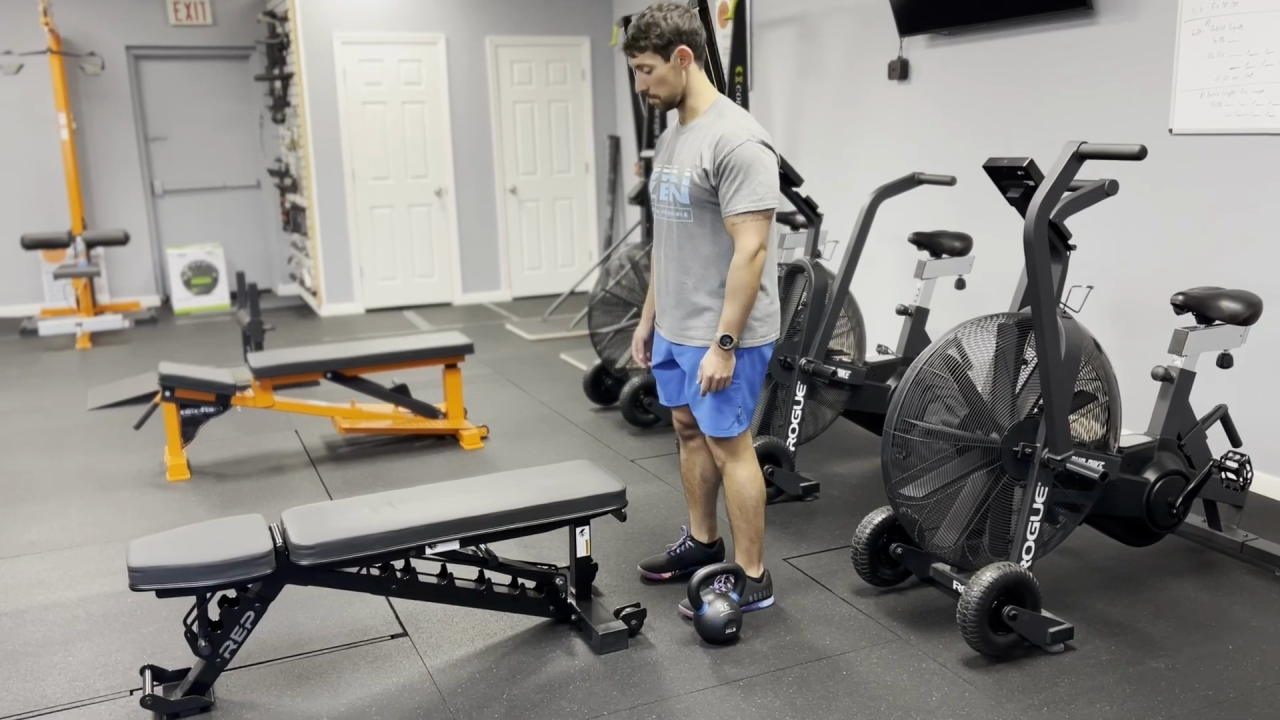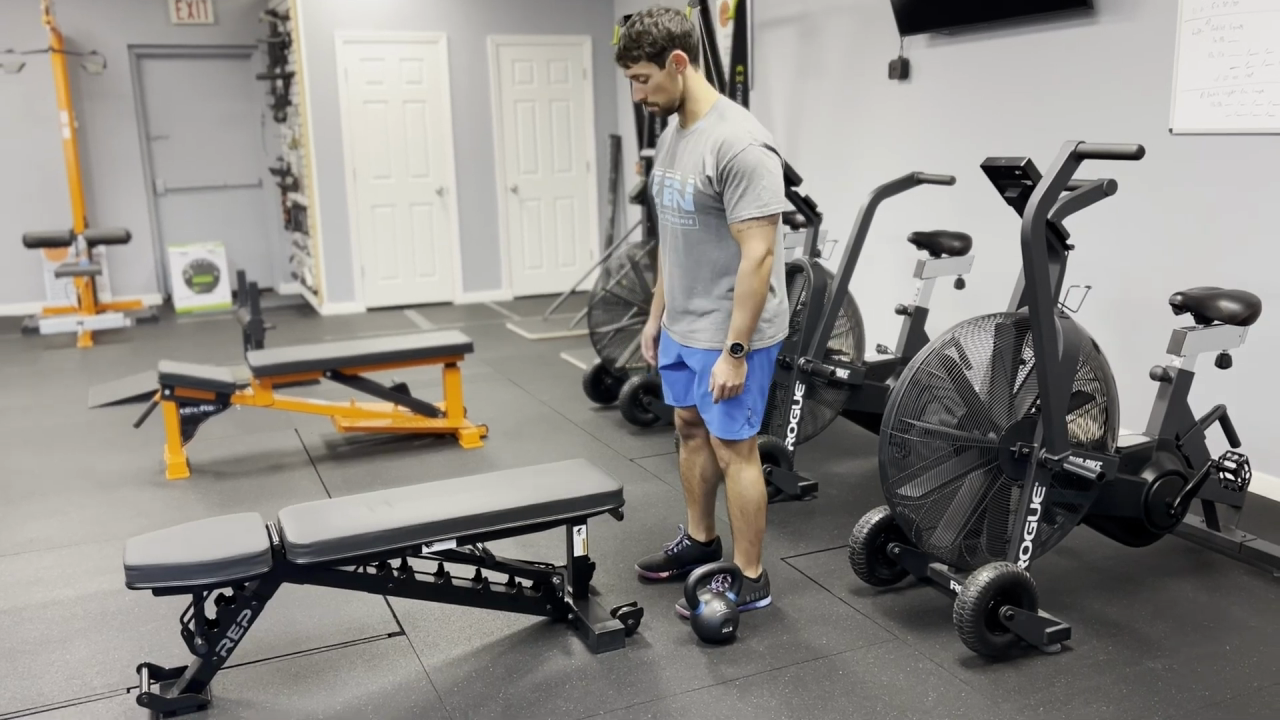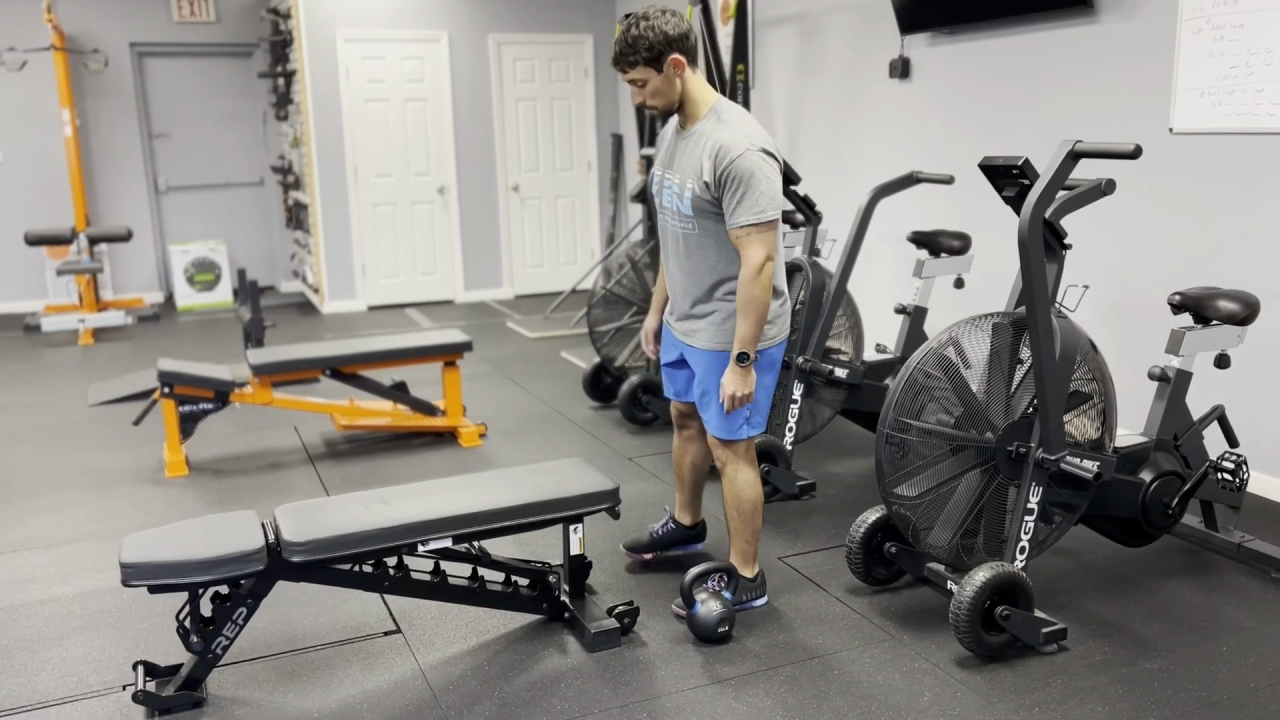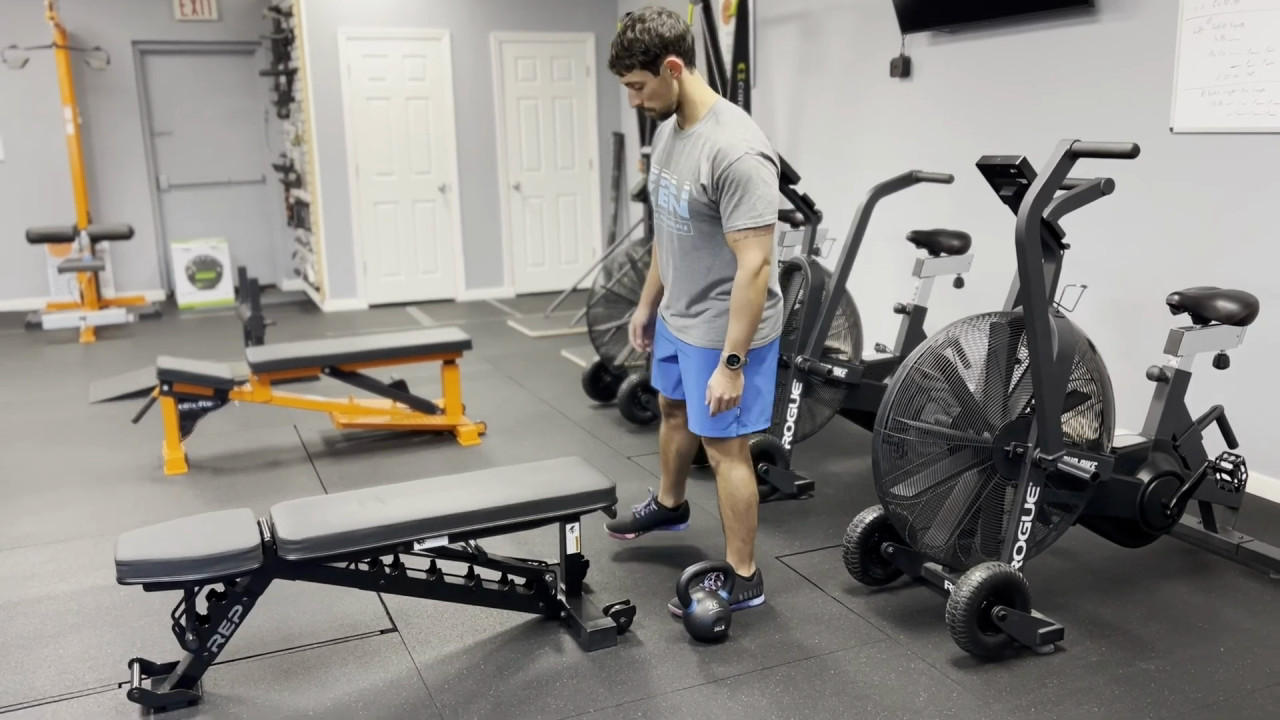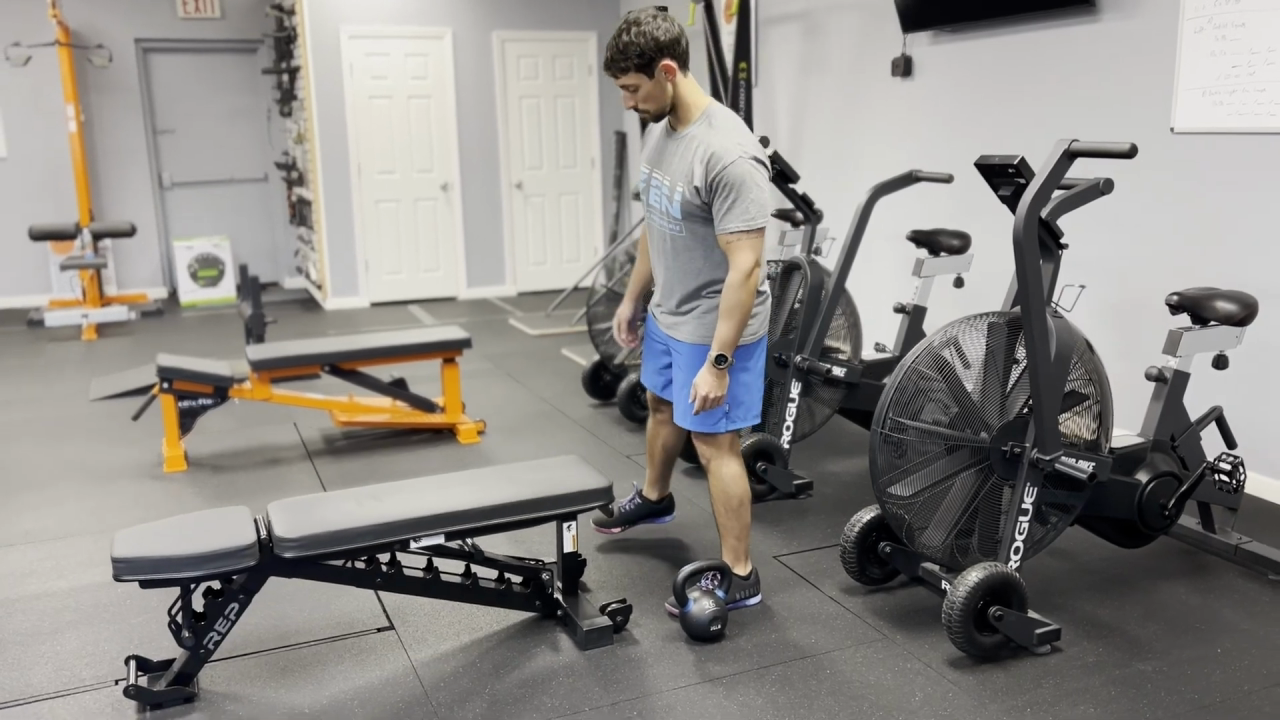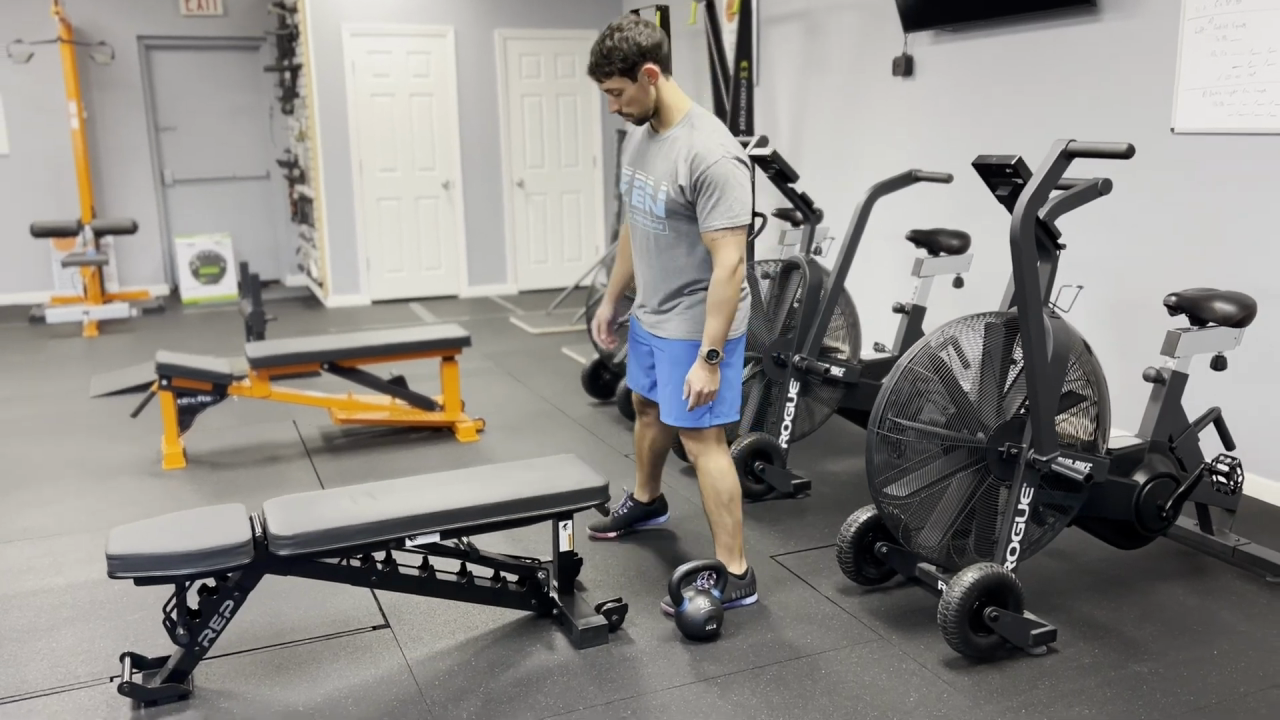
dt=0.2s
person 1, frame 1
left shoulder: (736, 141)
right shoulder: (672, 137)
left elbow: (750, 249)
left wrist: (724, 343)
right wrist: (648, 317)
left hip: (721, 334)
right hip: (676, 327)
left knee: (727, 446)
right knee: (690, 432)
left ankle: (751, 580)
right ankle: (702, 541)
person 1, frame 2
left shoulder: (740, 144)
right shoulder: (672, 135)
left elbow: (758, 255)
left wrist: (735, 351)
right wrist: (657, 314)
left hip: (730, 332)
right hip: (684, 326)
left knee: (731, 448)
right knee: (691, 429)
left ankle: (749, 579)
right ankle: (699, 541)
person 1, frame 3
left shoulder: (738, 149)
right shoulder: (672, 132)
left elbow: (758, 261)
left wrist: (742, 360)
right wrist: (657, 309)
left hip: (730, 331)
right hip: (686, 322)
left knee: (728, 447)
right knee: (685, 418)
left ankle: (745, 578)
right ankle: (685, 524)
person 1, frame 4
left shoulder: (736, 151)
right shoulder: (669, 130)
left elbow: (754, 266)
left wrist: (732, 363)
right wrist: (647, 303)
left hip: (724, 328)
right hip: (679, 318)
left knee: (723, 447)
right knee: (674, 410)
left ankle: (742, 578)
right ankle: (668, 505)
person 1, frame 5
left shoulder: (729, 154)
right shoulder: (658, 130)
left elbow: (745, 268)
left wrist: (718, 361)
right wrist: (631, 298)
left hip: (714, 326)
right hip: (668, 314)
left knee: (714, 444)
right knee: (661, 406)
left ankle: (739, 576)
right ankle: (654, 497)
person 1, frame 6
left shoulder: (711, 154)
right shoulder: (638, 136)
left elbow: (729, 263)
left wrist: (710, 356)
right wrist: (611, 299)
left hip: (695, 325)
right hip: (651, 314)
left knee: (701, 440)
right knee: (649, 408)
left ankle: (735, 573)
right ankle: (646, 499)
